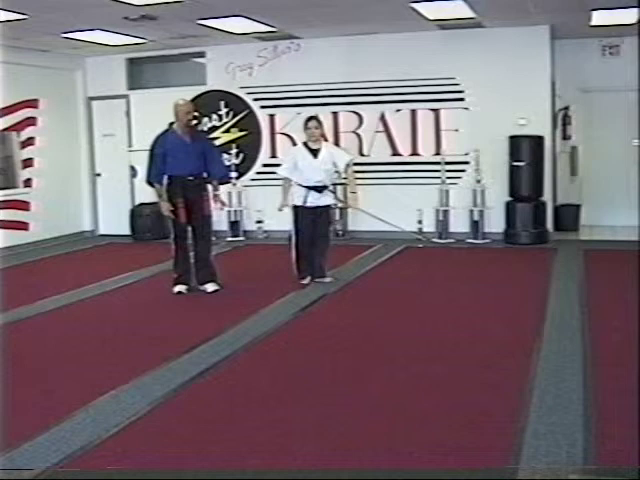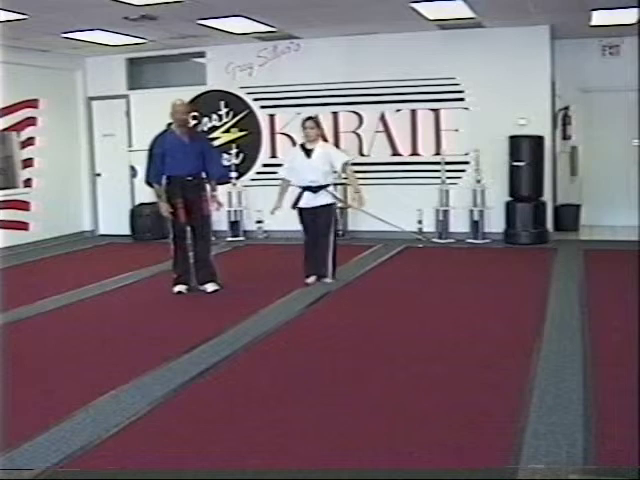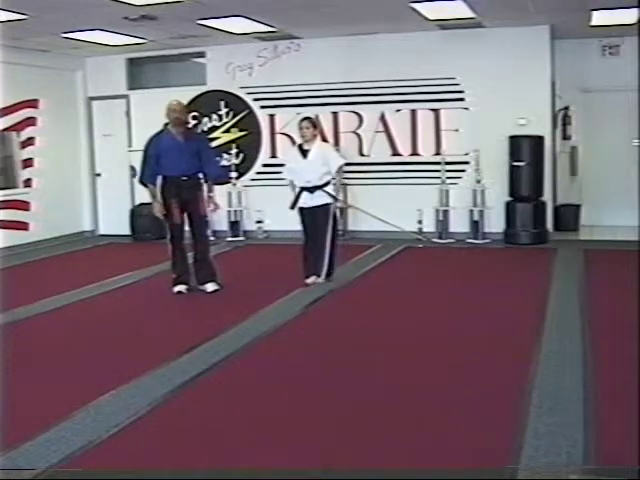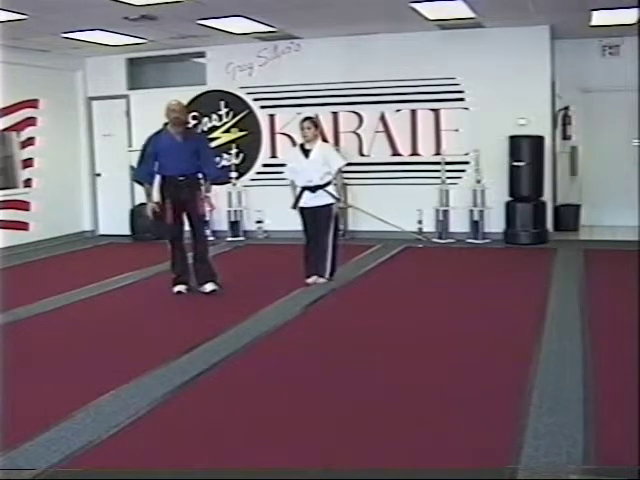
dt=0.3s
person 1, frame 1
left shoulder: (201, 139)
right shoulder: (164, 140)
left elbow: (213, 166)
right elbow: (157, 173)
left wrist: (216, 192)
right wrist: (162, 199)
left hip: (199, 187)
right hip: (176, 189)
left knee: (203, 234)
right knee: (180, 236)
left ankle: (206, 279)
right ankle: (181, 280)
person 1, frame 2
left shoulder: (199, 139)
right shoulder: (162, 140)
left elbow: (211, 167)
right elbow: (155, 174)
left wrist: (213, 193)
right wrist: (161, 200)
left hip: (197, 187)
right hip: (175, 189)
left knee: (202, 234)
right knee: (179, 236)
left ankle: (206, 279)
right ankle: (181, 280)
person 1, frame 3
left shoulder: (197, 139)
right shoulder: (158, 141)
left elbow: (208, 167)
right elbow: (150, 173)
left wrist: (210, 194)
right wrist: (155, 200)
left hip: (193, 187)
right hip: (171, 189)
left knee: (200, 233)
right knee: (176, 236)
left ankle: (206, 279)
right ankle: (180, 280)
person 1, frame 4
left shoulder: (196, 138)
right shoulder: (157, 140)
left elbow: (207, 167)
right elbow: (147, 171)
left wrist: (207, 194)
right wrist: (149, 199)
left hip: (192, 186)
right hip: (169, 188)
left knee: (199, 233)
right knee: (175, 236)
left ankle: (206, 279)
right ankle: (180, 280)
person 2, frame 1
left shoulder: (331, 150)
right shoulder: (296, 151)
left elbow: (348, 170)
right elbow: (287, 177)
left wrist: (352, 192)
right wrist: (285, 199)
left hip: (324, 199)
right hip: (303, 199)
left knee: (321, 237)
right knee: (303, 237)
left ankle: (319, 273)
right ankle: (305, 273)
person 2, frame 2
left shoulder: (328, 149)
right shoulder: (295, 152)
left elbow: (347, 169)
right elbow: (286, 178)
left wrist: (356, 191)
right wrist: (279, 201)
left hip: (324, 198)
right hip: (304, 199)
left knee: (325, 237)
right knee: (310, 237)
left ankle: (325, 273)
right ankle: (311, 272)
person 2, frame 3
left shoulder: (325, 148)
right shoulder: (294, 153)
left elbow: (338, 172)
right elbow: (291, 178)
left wrist: (338, 196)
right wrist: (296, 197)
left hip: (323, 198)
right hip: (305, 199)
left knee: (324, 236)
right knee: (309, 237)
left ankle: (323, 273)
right ankle: (311, 272)
person 2, frame 4
left shoulder: (326, 149)
right shoulder: (295, 152)
left elbow: (337, 174)
right elbow: (292, 179)
left wrist: (339, 198)
right wrist: (296, 199)
left hip: (325, 198)
right hip: (306, 199)
left knee: (325, 236)
right knee: (310, 237)
left ankle: (324, 272)
right ankle: (312, 272)
